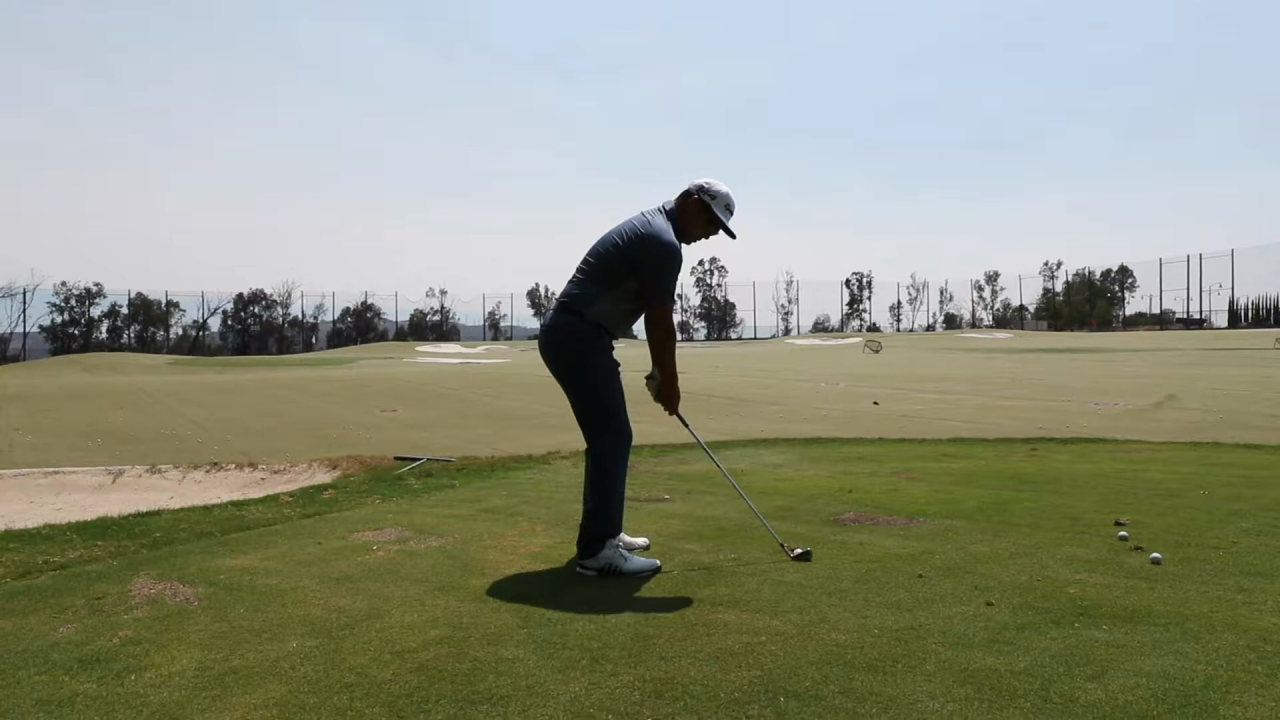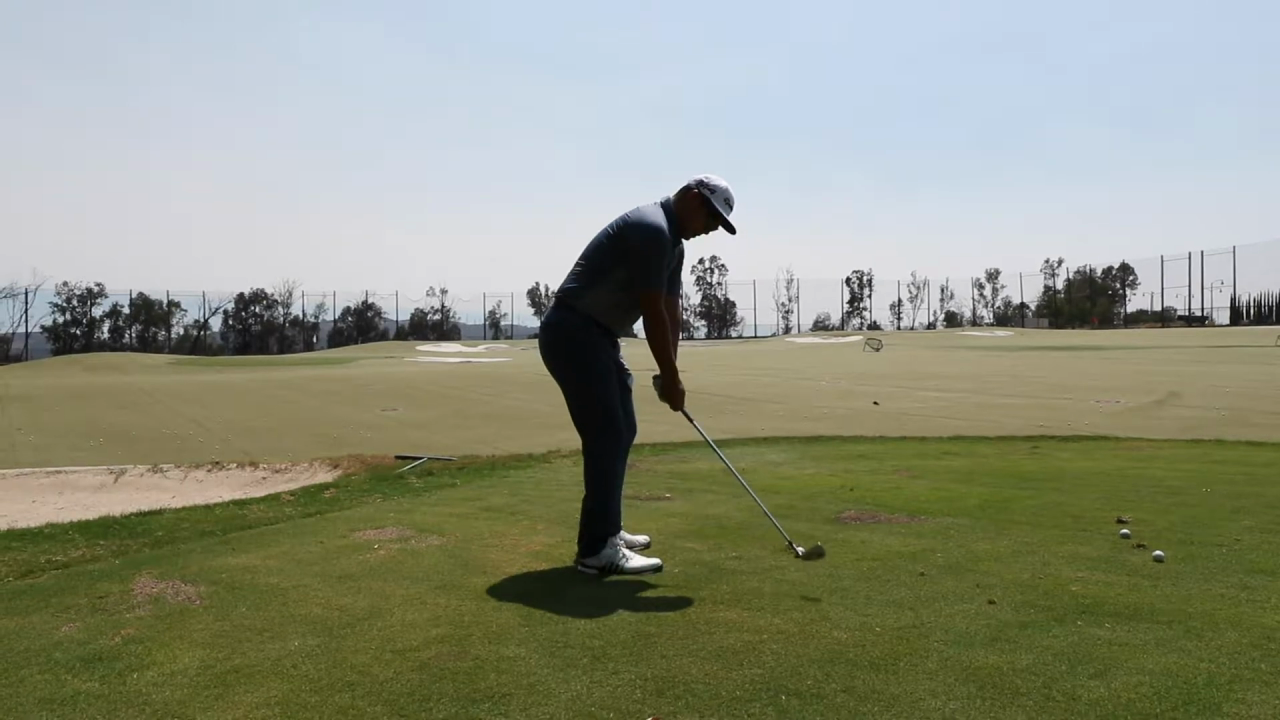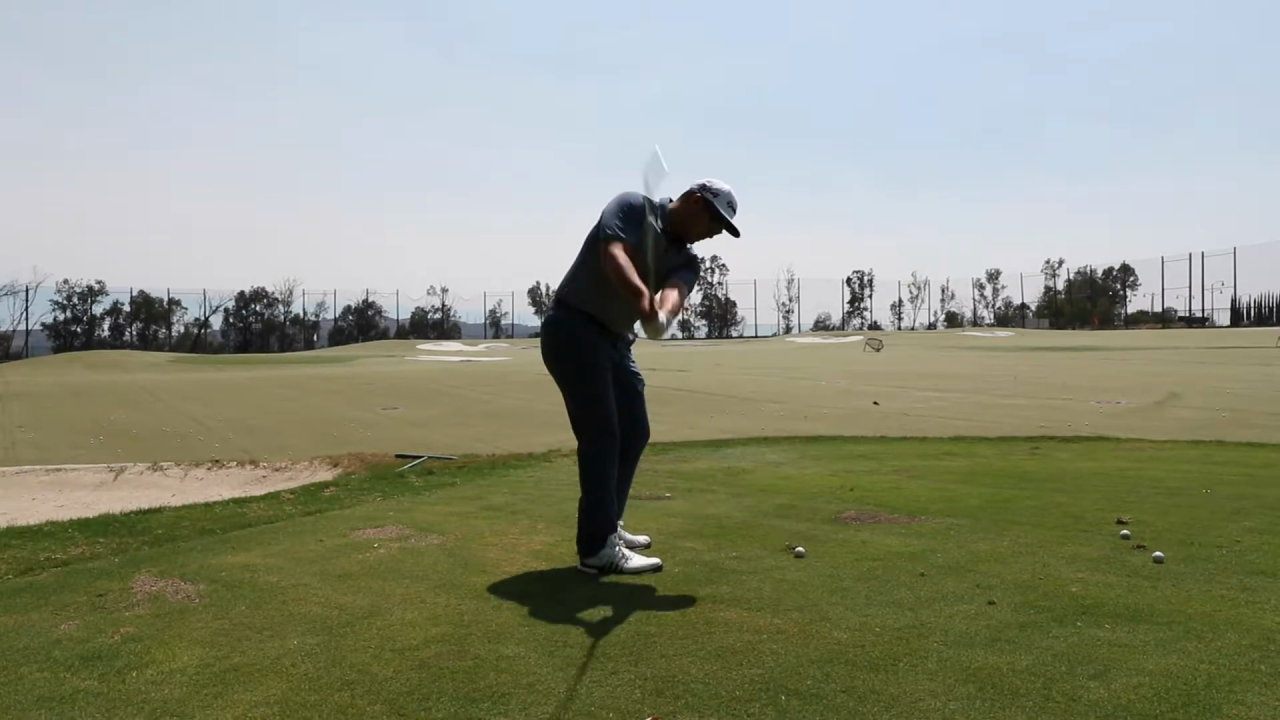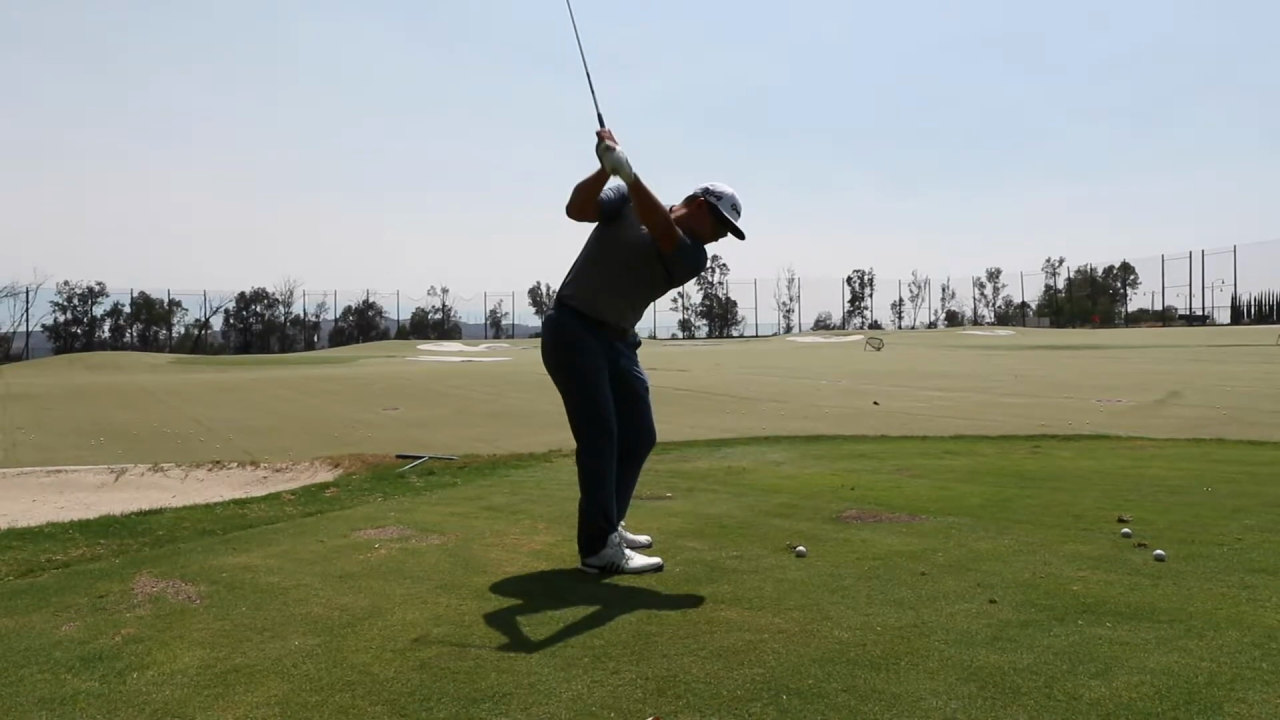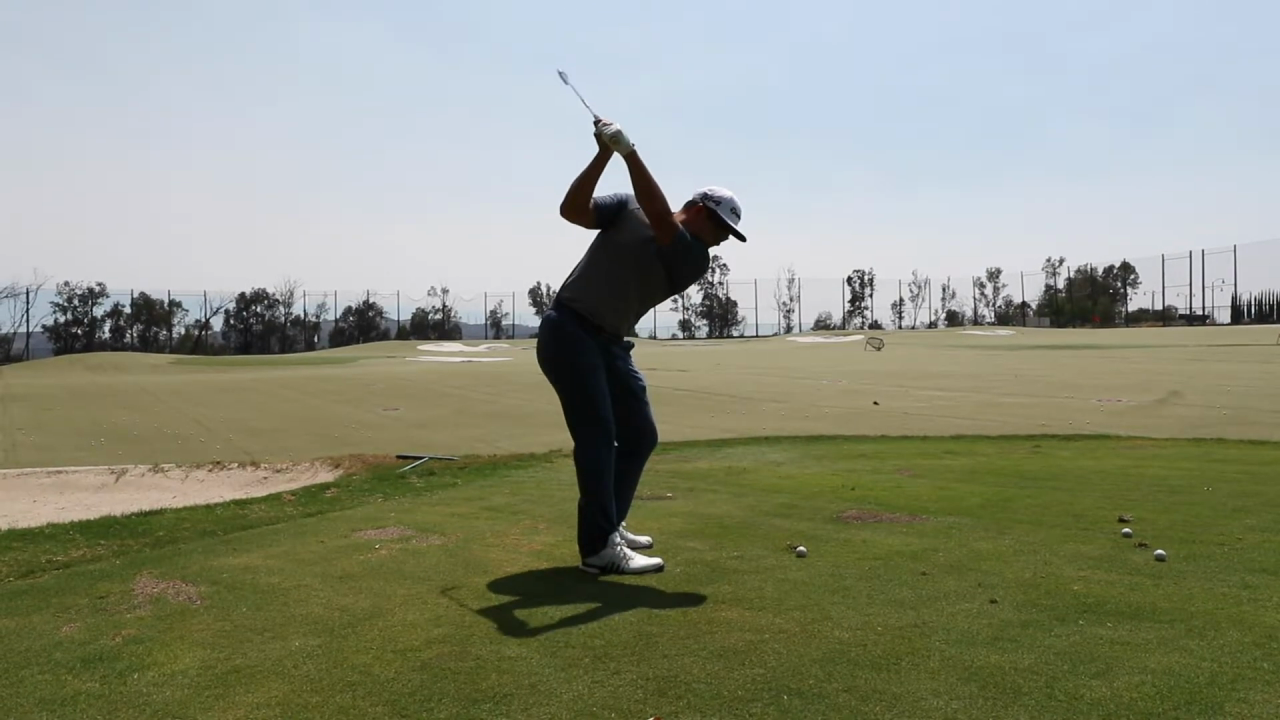
dt=0.7s
person 1, frame 1
left shoulder: (651, 228)
right shoulder: (663, 243)
left elbow: (655, 317)
right elbow: (661, 323)
left wrist: (658, 372)
right wrist: (670, 383)
left hip: (574, 335)
right hip: (577, 339)
left knee: (608, 436)
right knee: (612, 438)
left ankle: (602, 532)
right ankle: (597, 550)
person 1, frame 2
left shoulder: (671, 241)
right shoulder: (651, 228)
left elbow: (671, 311)
right elbow: (652, 312)
left wrist: (669, 371)
right wrist: (671, 377)
left hip: (596, 337)
right hip: (573, 334)
left knee: (620, 432)
right knee: (607, 436)
left ankle: (604, 529)
right ankle: (598, 548)
person 1, frame 3
left shoulder: (687, 260)
right shoulder: (634, 208)
left elbow: (673, 293)
right elbow: (612, 254)
left wrist: (660, 315)
right wrist: (641, 296)
left hip: (614, 338)
right hip: (572, 329)
left knee: (633, 434)
right knee: (601, 434)
left ankle: (606, 527)
right ankle: (597, 548)
person 1, frame 4
left shoulder: (692, 258)
right shoulder: (627, 198)
left elbow: (662, 231)
right elbow: (576, 208)
left wrist: (628, 174)
right wrist: (606, 170)
left hip: (617, 341)
right hip: (572, 329)
left knee: (638, 436)
right knee: (599, 434)
left ankle: (607, 525)
right ankle: (599, 548)
person 1, frame 5
left shoulder: (694, 260)
right shoulder: (628, 207)
left elbow: (661, 219)
right elbow: (571, 209)
right wrist: (604, 154)
left hip: (609, 343)
right hip: (567, 330)
left knee: (640, 437)
right knee: (597, 434)
left ankle: (609, 526)
right ankle: (600, 548)
